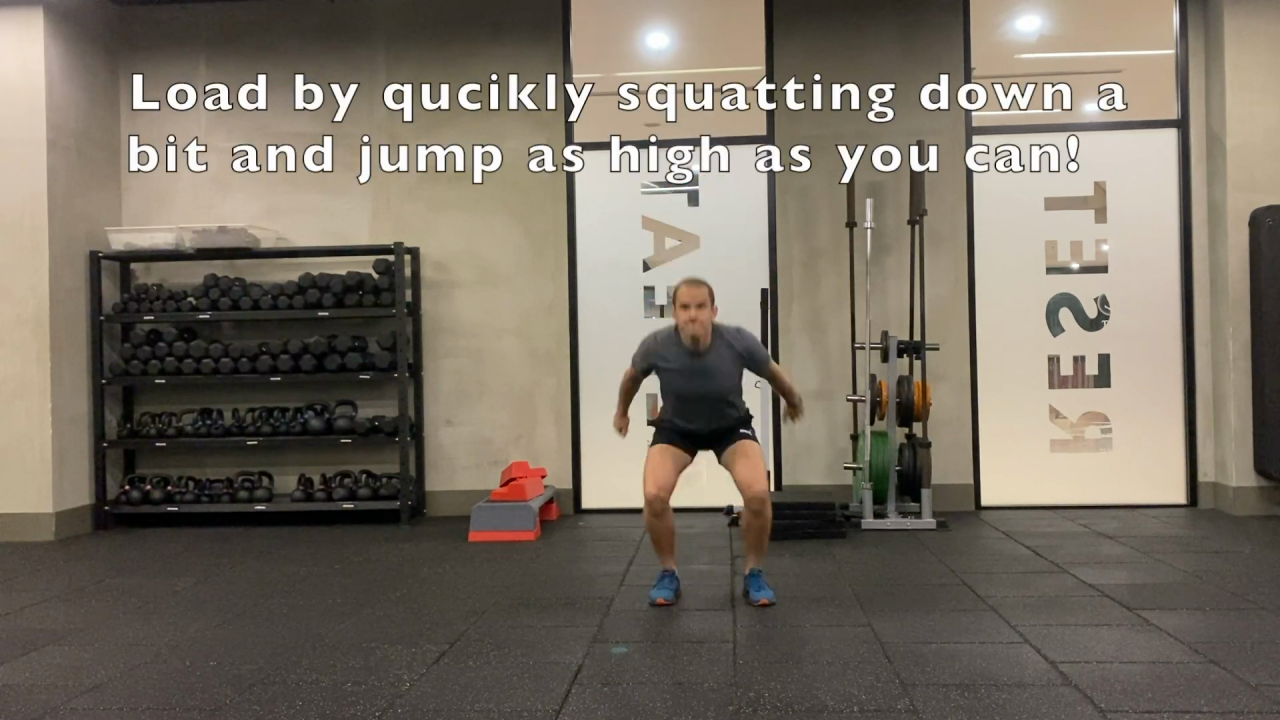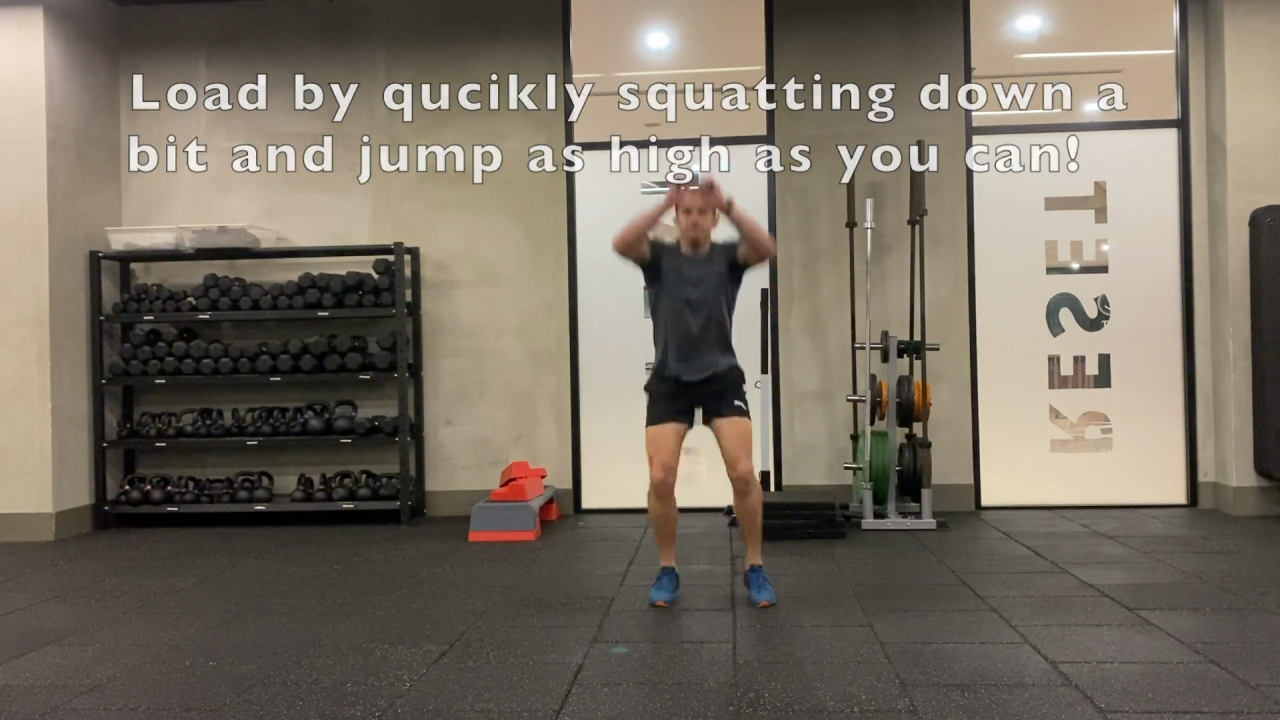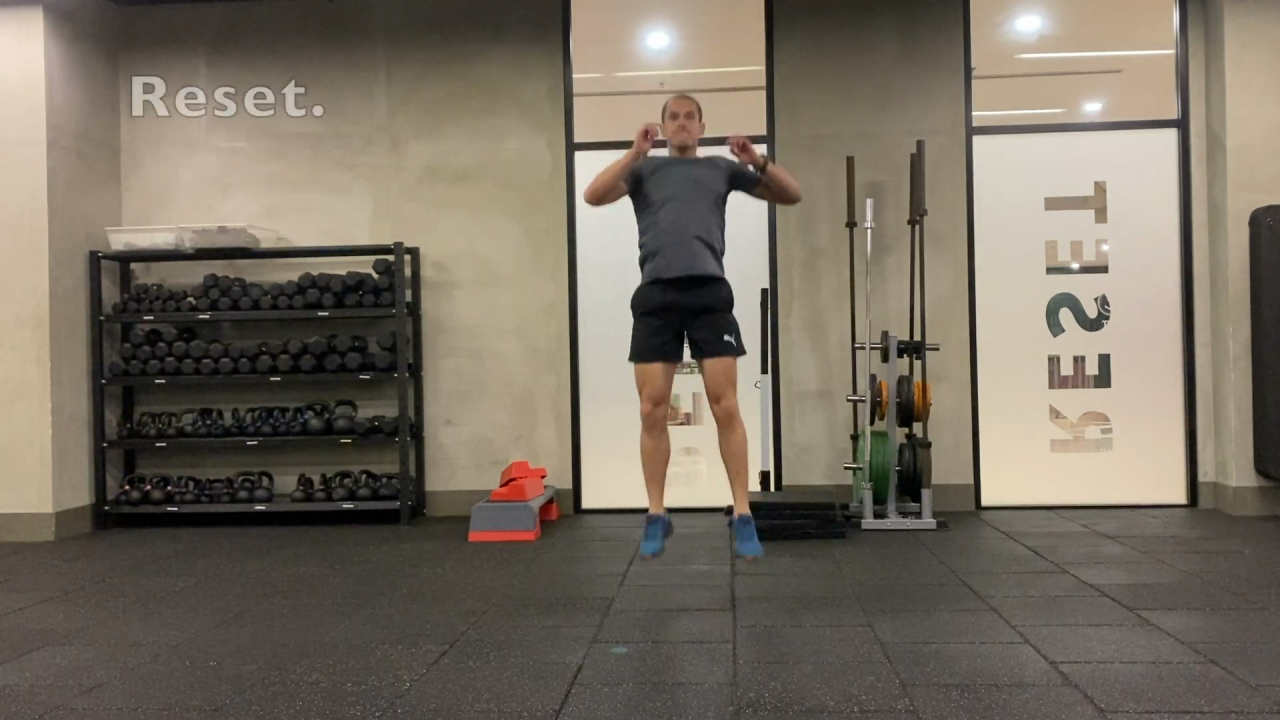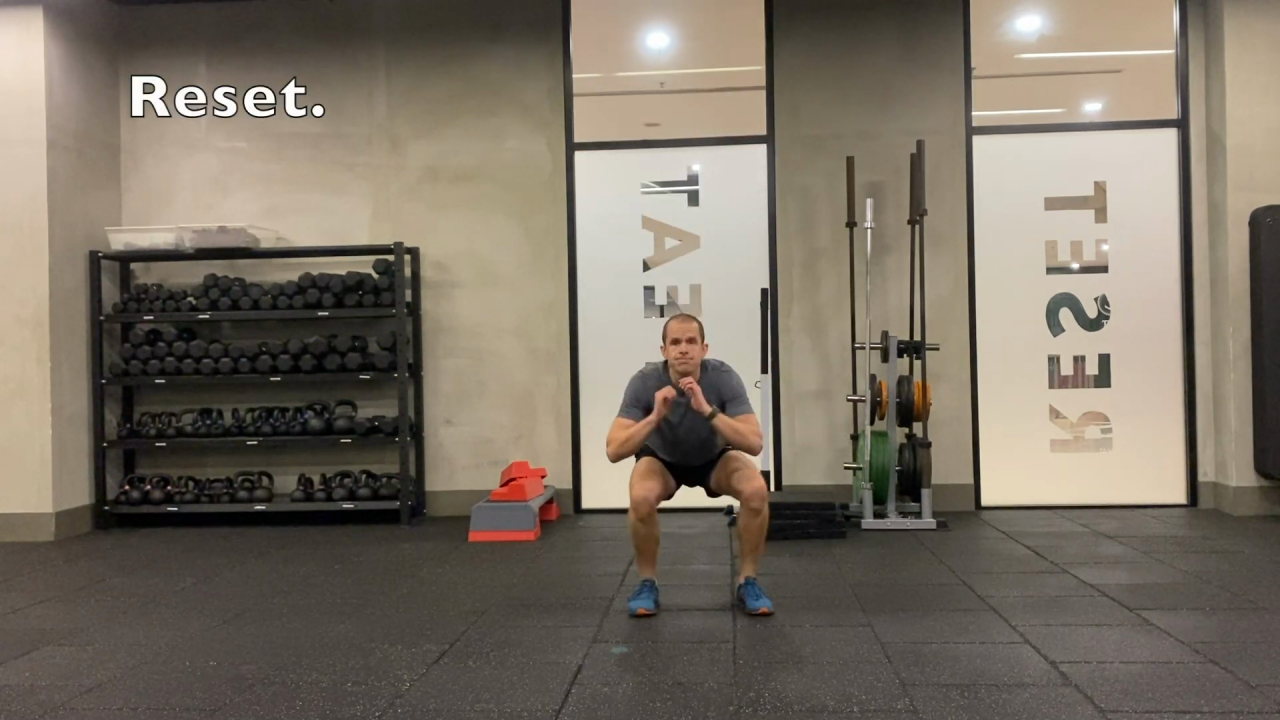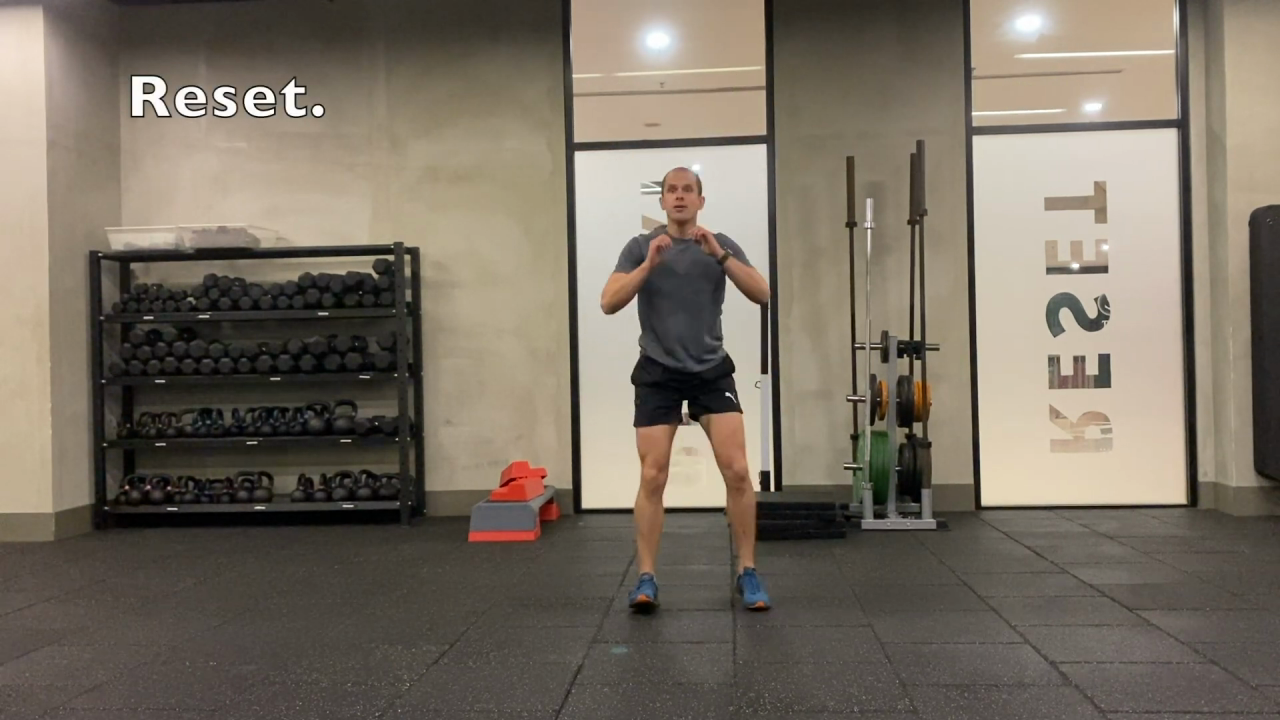
dt=0.5s
person 1, frame 1
left shoulder: (739, 342)
right shoulder: (656, 345)
left elbow: (773, 372)
right elbow: (631, 376)
left wrist: (793, 400)
right wrist: (621, 411)
left hip: (730, 424)
right hip: (676, 427)
left knee: (758, 492)
right knee: (655, 493)
left ankle: (753, 571)
right ankle: (668, 572)
person 1, frame 2
left shoulder: (729, 255)
right shoulder: (657, 255)
left elbow: (768, 249)
right elbow: (621, 245)
left wrist: (731, 209)
right wrist: (659, 209)
left hip: (720, 375)
right hip: (670, 378)
left knee: (743, 473)
right knee: (661, 477)
left ankle: (754, 567)
right ankle: (667, 567)
person 1, frame 3
left shoulder: (722, 169)
right shoulder: (644, 169)
left elbow: (792, 195)
right elbow: (593, 196)
left wrist: (759, 161)
right wrist: (635, 153)
left hip: (709, 294)
right hip: (657, 296)
left knee: (725, 408)
right knee: (653, 411)
left ankle: (742, 516)
right ankle: (656, 516)
person 1, frame 4
left shoulder: (723, 378)
right shoulder: (644, 382)
left elbow: (754, 444)
right elbow: (614, 450)
left wrist: (707, 410)
right wrist: (655, 416)
left hip: (713, 458)
right hip: (662, 459)
left knee: (756, 491)
right knee: (640, 500)
left ankle: (747, 581)
right ankle: (647, 582)
person 1, frame 5
left shoulder: (722, 244)
right shoulder: (639, 246)
left elbow: (762, 294)
right elbow: (608, 303)
left wrist: (720, 254)
right wrist: (649, 263)
left hip: (712, 371)
right hip: (657, 373)
left knee: (736, 471)
right knee: (653, 476)
left ankle: (747, 572)
right ankle: (646, 577)
